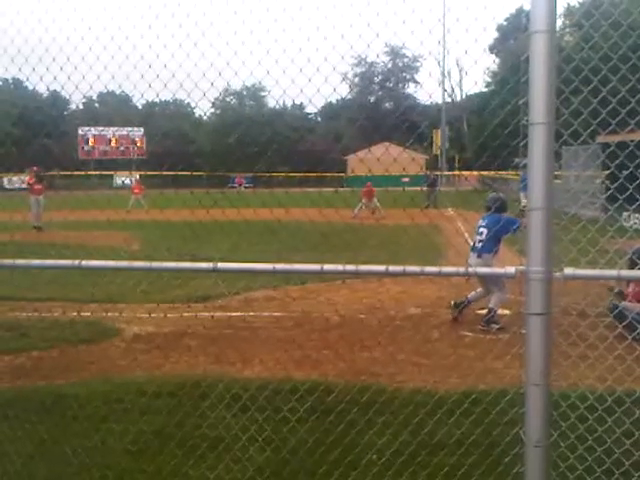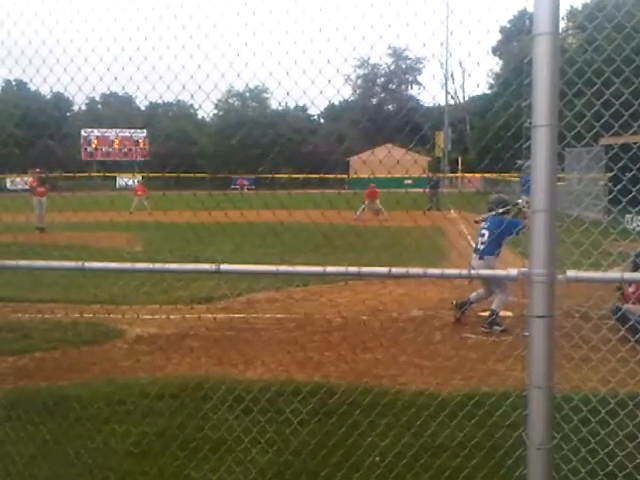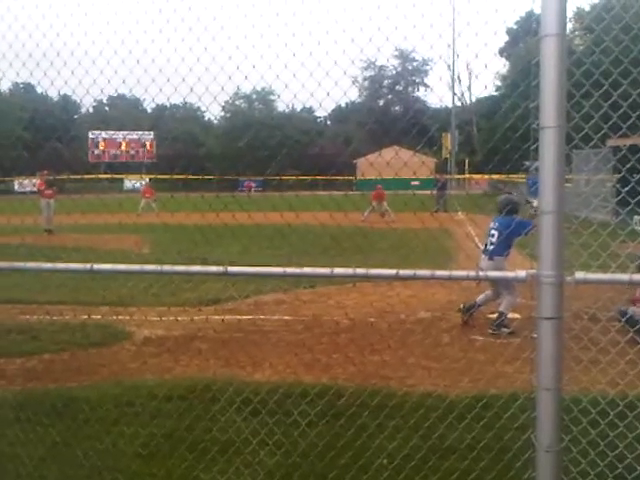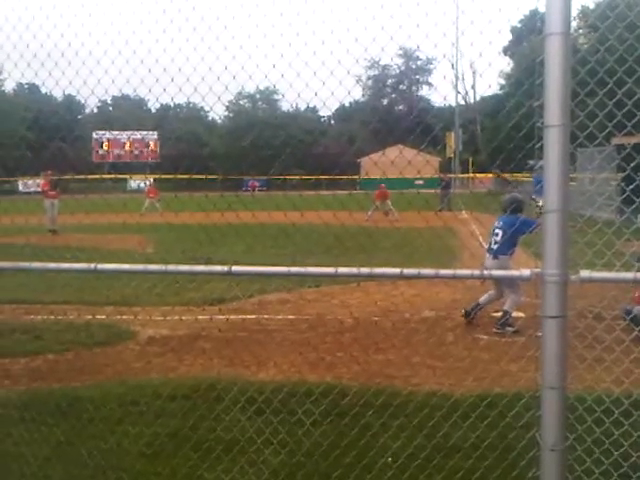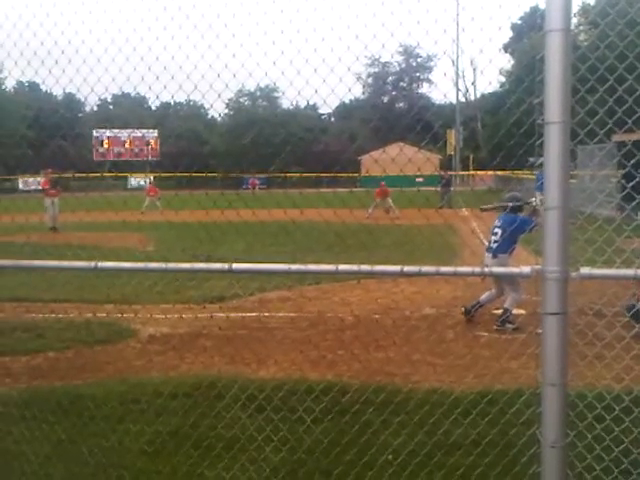
dt=0.3s
person 1, frame 1
left shoulder: (485, 219)
right shoulder: (499, 219)
left elbow: (508, 222)
right elbow: (522, 222)
left hip: (474, 258)
right hip: (483, 260)
left knee: (487, 288)
right knee: (500, 290)
left ankle: (459, 305)
right ankle: (487, 320)
person 1, frame 2
left shoulder: (488, 220)
right shoulder: (501, 222)
right elbow: (526, 223)
left wrist: (518, 211)
right wrist: (524, 212)
left hip: (476, 260)
right hip: (486, 262)
left knee: (489, 289)
right knee: (502, 292)
left ankle: (461, 306)
right ankle: (490, 323)
person 1, frame 3
left shoulder: (496, 220)
right shoulder: (512, 222)
left elbow: (519, 225)
right elbow: (535, 224)
left hip: (485, 261)
right hip: (495, 263)
left knee: (496, 291)
right knee: (510, 293)
left ankle: (468, 309)
right ankle: (497, 325)
person 1, frame 4
left shoulder: (501, 219)
right shoulder: (517, 221)
left elbow: (526, 224)
right elbow: (539, 223)
left hip: (490, 259)
right hip: (500, 261)
left knee: (498, 291)
right knee: (514, 292)
left ankle: (470, 312)
right ankle: (501, 324)
person 1, frame 5
left shoulder: (502, 218)
right shoulder: (515, 219)
left elbow: (523, 221)
right elbow: (535, 223)
left wrist: (533, 209)
right wrist: (536, 210)
left hip: (490, 258)
right hip: (499, 260)
left knee: (499, 289)
right knee: (515, 290)
left ankle: (470, 310)
right ankle: (502, 321)
